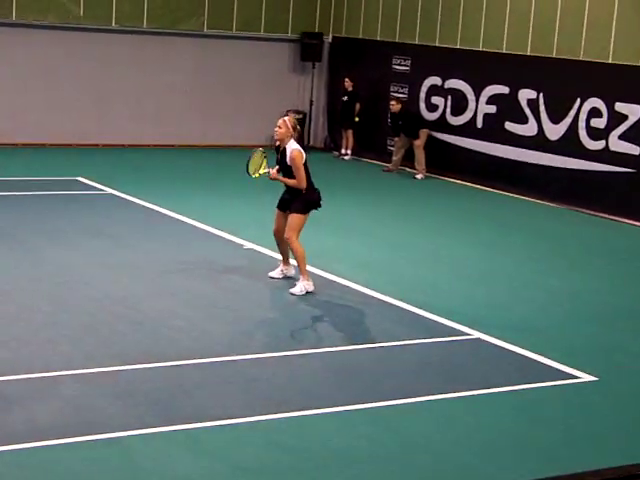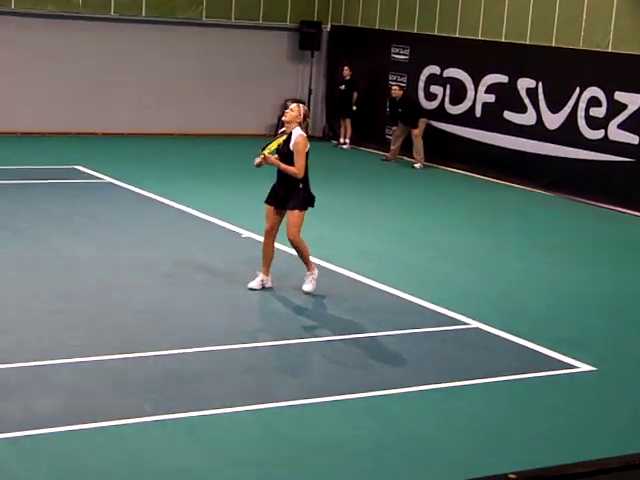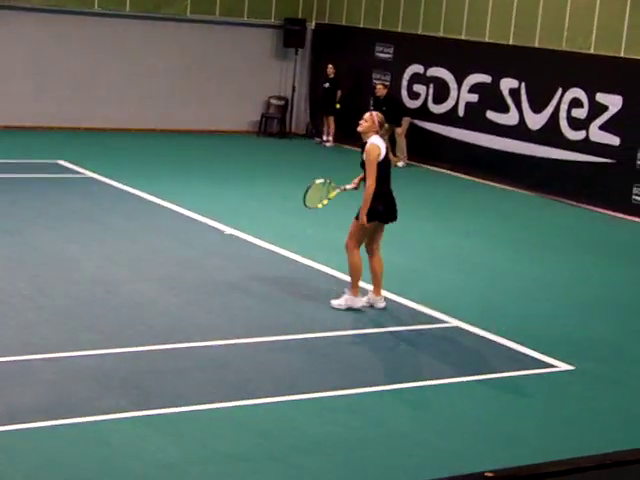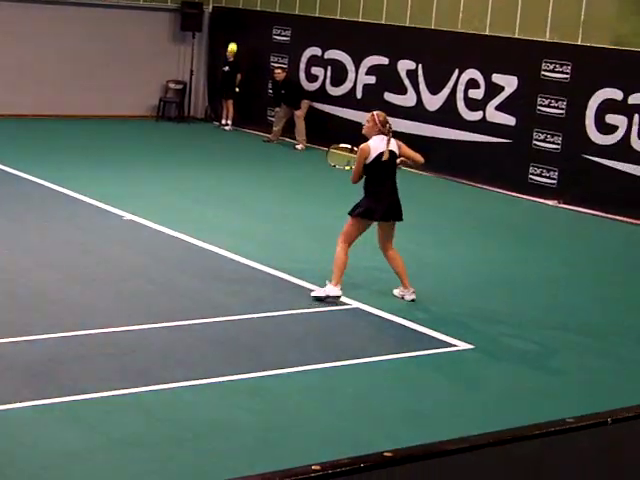
dt=1s
person 1, frame 1
left shoulder: (294, 152)
right shoulder: (280, 146)
left elbow: (301, 184)
left wrist: (278, 178)
right wrist: (276, 170)
left hip: (303, 196)
right hip: (289, 194)
left knee: (290, 237)
right knee: (278, 232)
left ankle: (305, 280)
right ankle: (286, 267)
person 1, frame 2
left shoulder: (299, 138)
right shoulder: (283, 133)
left elbow: (298, 172)
left wrist: (275, 162)
right wrist: (266, 159)
left hip: (297, 191)
right hip: (280, 188)
left knee: (293, 236)
right knee: (269, 231)
left ankle: (311, 269)
right ankle: (265, 276)
person 1, frame 3
left shoulder: (371, 146)
right shoulder: (378, 143)
left elbow: (371, 185)
left wrist: (363, 213)
right wrist: (360, 179)
left hip: (377, 203)
right hip: (386, 201)
left knee: (352, 245)
right knee: (372, 248)
left ankle: (353, 296)
right ankle: (376, 296)
person 1, frame 4
left shoulder: (366, 148)
right shoulder: (395, 144)
left elbow: (355, 179)
right elbow: (420, 160)
left hip: (372, 201)
right hip: (391, 201)
left knee: (343, 242)
right knee: (387, 247)
left ankle: (334, 286)
right ankle: (407, 289)
